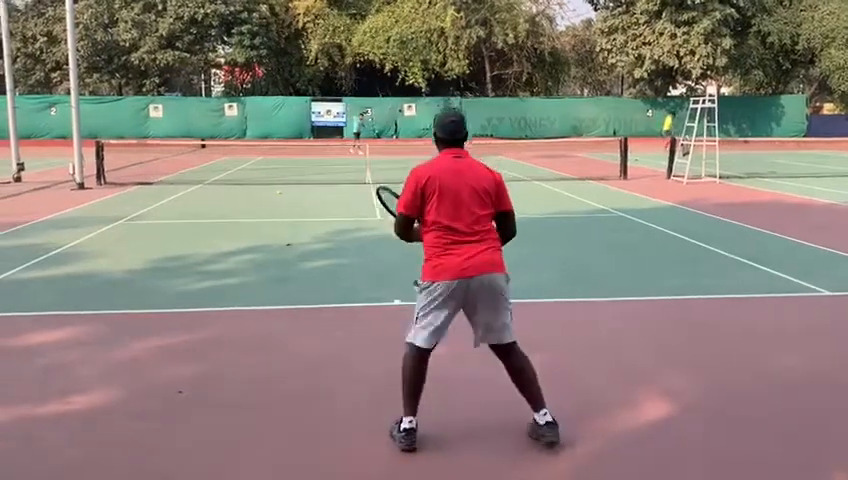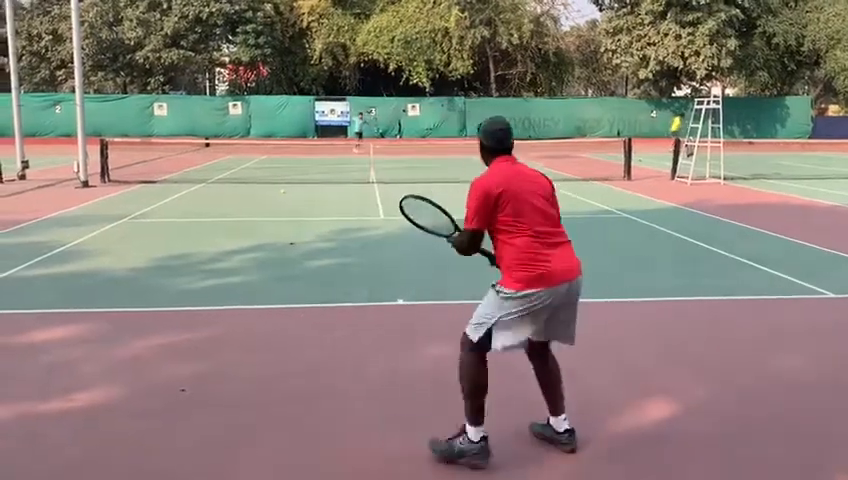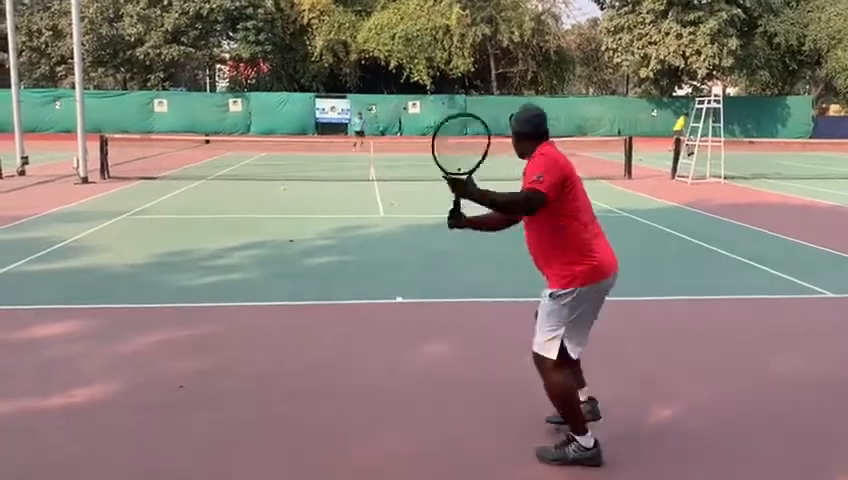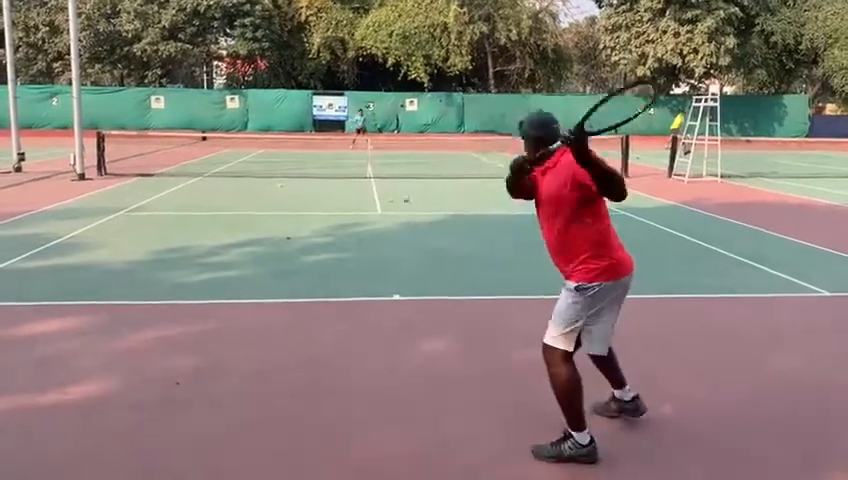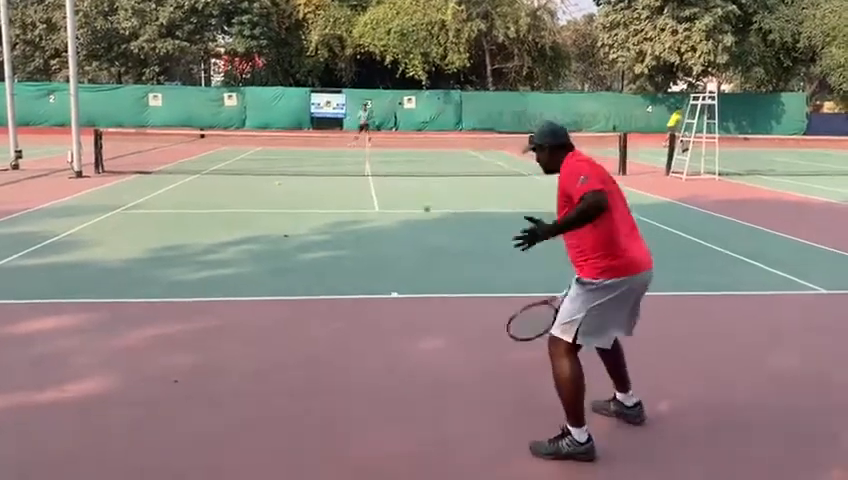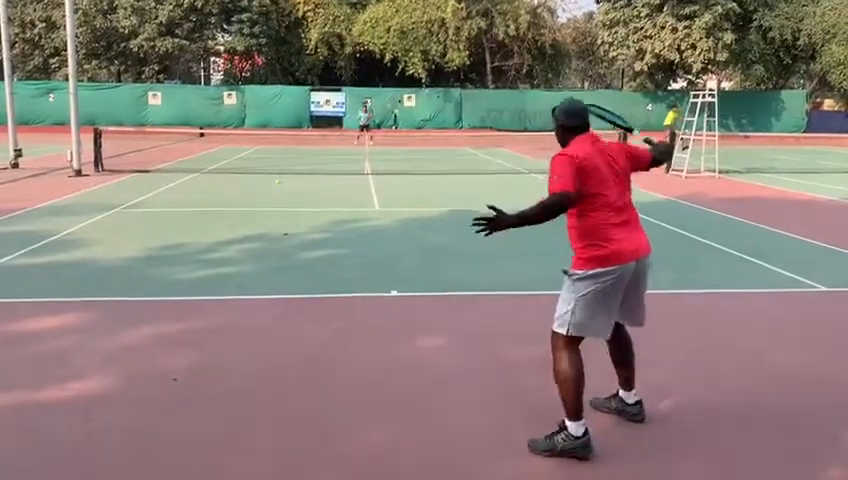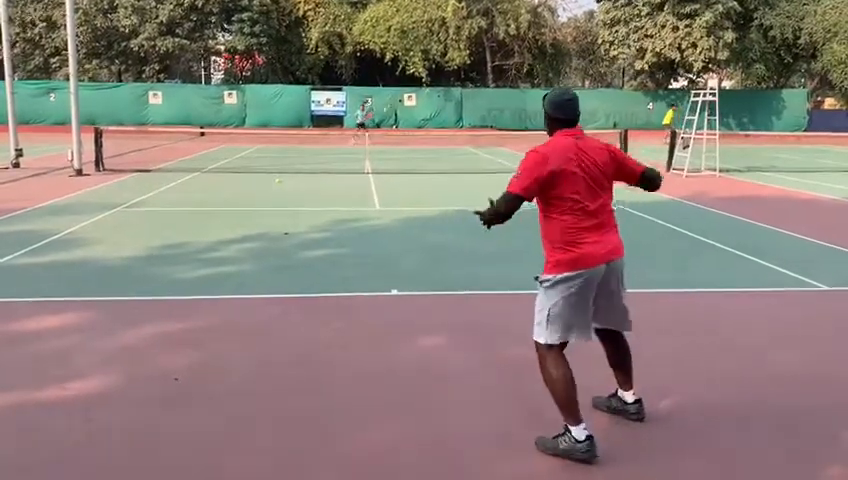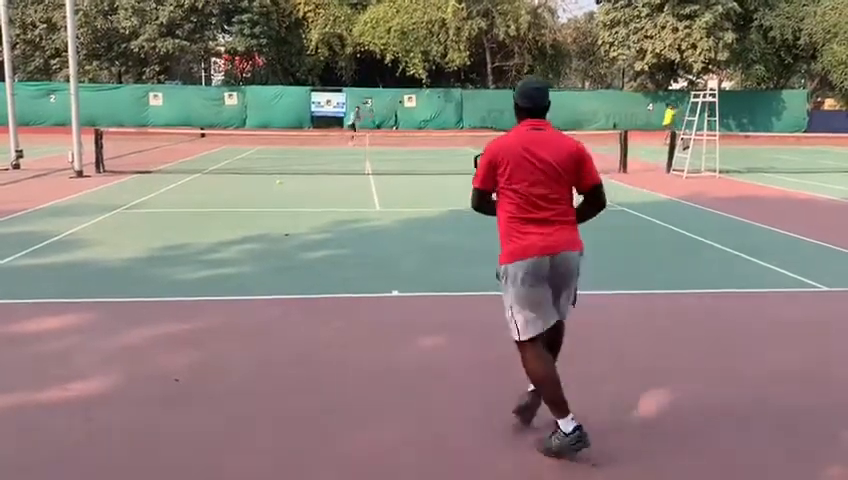
dt=0.3s
person 1, frame 1
left shoulder: (422, 174)
right shoulder: (490, 175)
left elbow: (402, 231)
right elbow: (509, 229)
left hip: (444, 276)
right hip: (490, 272)
left knee: (417, 349)
right knee: (506, 347)
left ankle: (407, 426)
right ankle: (545, 420)
person 1, frame 2
left shoulder: (484, 183)
right shoulder: (541, 178)
left elbow: (468, 246)
left wrist: (457, 239)
left hip: (528, 283)
right hip: (569, 275)
left knee: (471, 347)
right knee: (538, 345)
left ankle: (473, 438)
right ankle: (561, 427)
person 1, frame 3
left shoulder: (547, 163)
right shoulder: (543, 165)
left elbow: (526, 205)
right elbow: (506, 217)
left wrist: (472, 192)
right wrist: (466, 221)
left hip: (578, 276)
right hip: (590, 269)
left knee: (547, 359)
right knee: (558, 338)
left ankle: (583, 442)
right ankle: (582, 399)
person 1, frame 4
left shoulder: (579, 164)
right shoulder: (538, 171)
left elbow: (618, 192)
right elbow: (518, 190)
left wrist: (584, 156)
right wrist: (516, 168)
left hip: (598, 273)
right hip: (593, 272)
left knee: (555, 351)
right knee: (586, 336)
left ankle: (580, 440)
right ankle: (625, 398)
person 1, frame 5
left shoulder: (575, 168)
right shoulder: (586, 167)
left elbow: (596, 203)
left wrist: (550, 229)
left hip: (609, 272)
right hip: (637, 267)
left knee: (561, 346)
right knee: (601, 332)
left ankle: (578, 438)
right ankle: (627, 401)
person 1, frame 6
left shoulder: (566, 158)
right shoulder: (618, 150)
left elbow: (561, 201)
right elbow: (660, 156)
left wrist: (510, 221)
right wrist: (659, 144)
left hip: (600, 262)
right hip: (638, 254)
left knee: (564, 341)
right knee: (613, 324)
left ankle: (574, 432)
right ankle: (629, 399)
person 1, frame 7
left shoulder: (540, 156)
right shoulder: (604, 150)
left elbow: (501, 211)
right elbow: (652, 181)
left wrist: (489, 216)
right wrist: (645, 175)
left hip: (568, 266)
right hip: (610, 257)
left knee: (548, 347)
right knee: (608, 327)
left ankle: (578, 435)
right ankle: (627, 398)
person 1, frame 8
left shoulder: (497, 148)
right shoulder: (572, 147)
left elbow: (479, 203)
right elbow: (597, 201)
left hip: (522, 255)
right hip: (566, 249)
left knee: (531, 342)
right knee: (553, 321)
left ankle: (568, 427)
right ankle: (538, 391)
